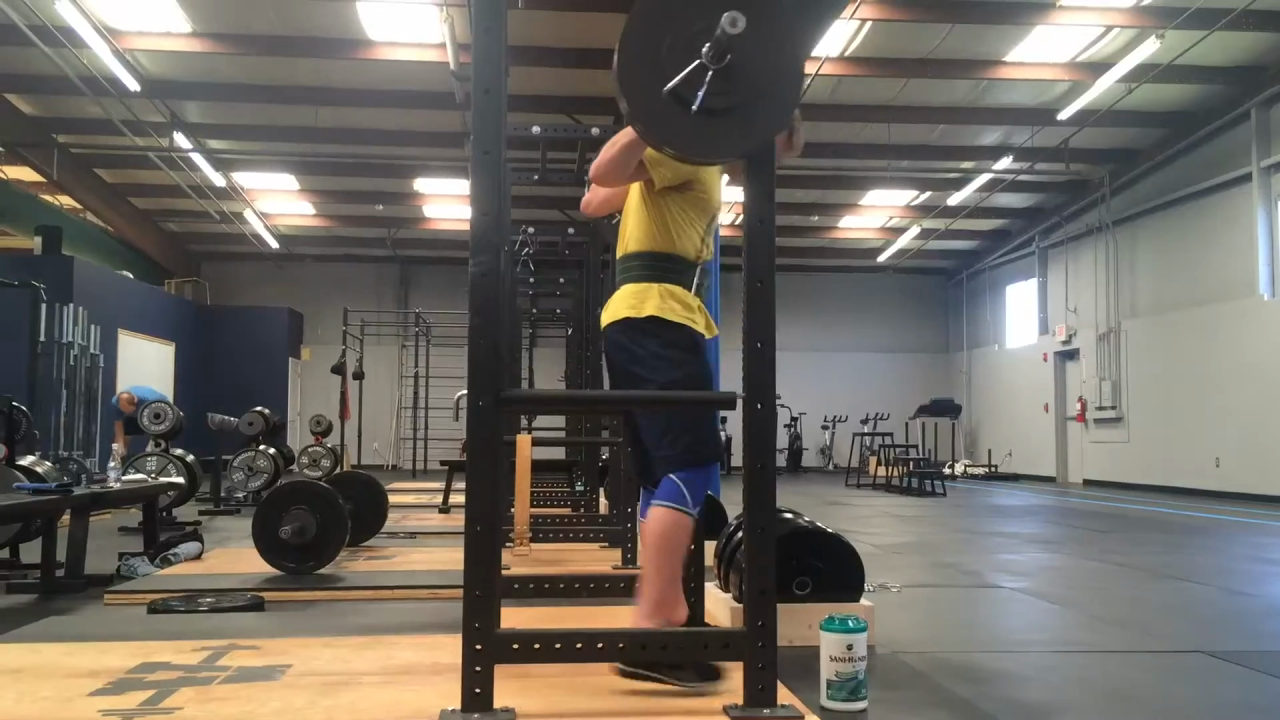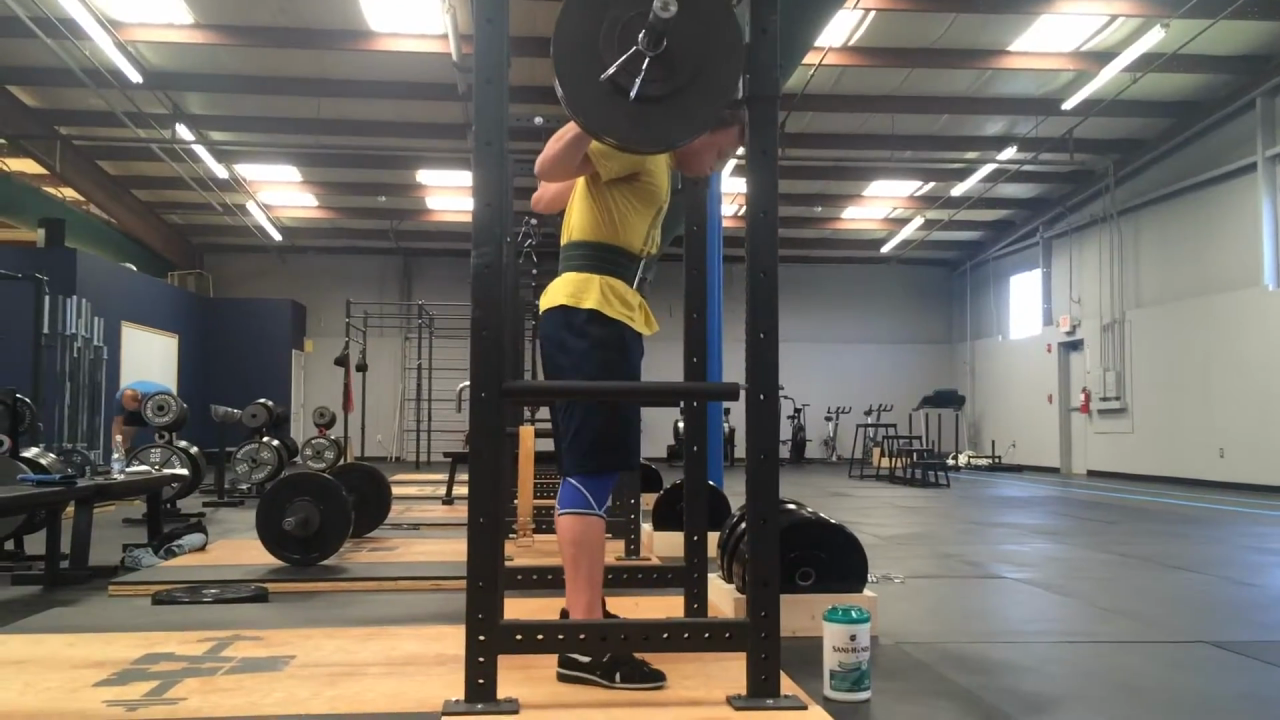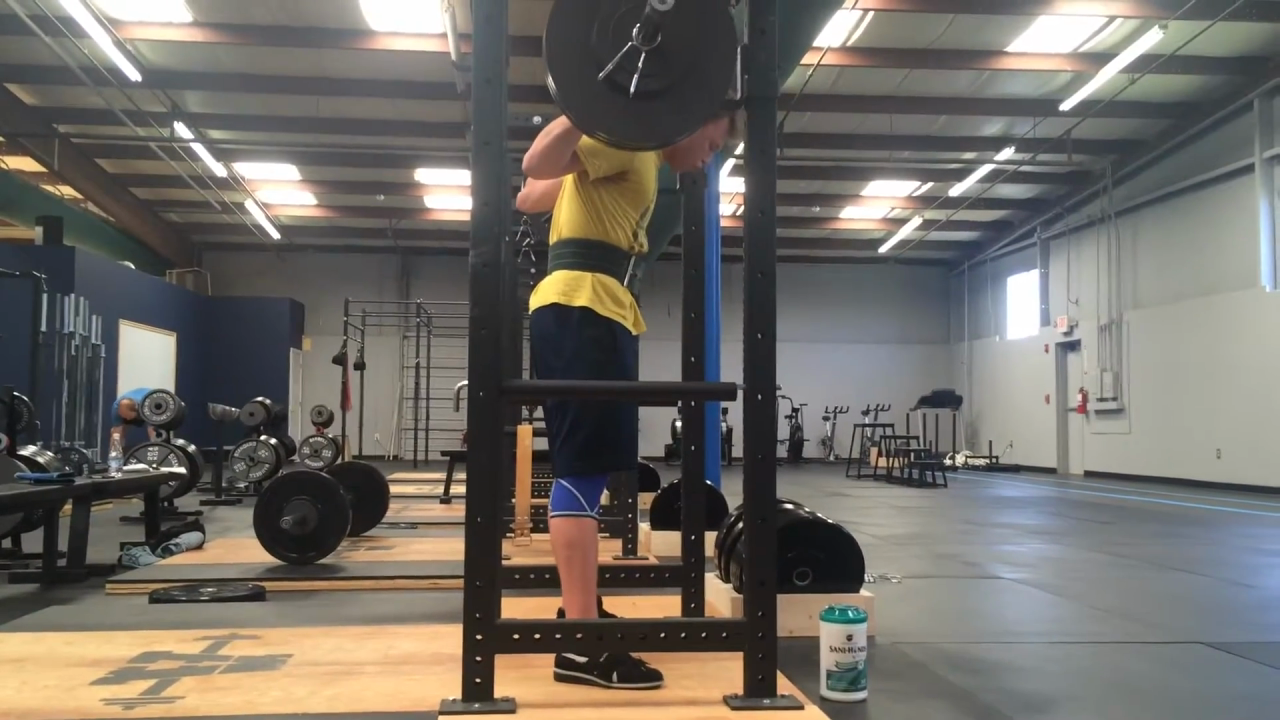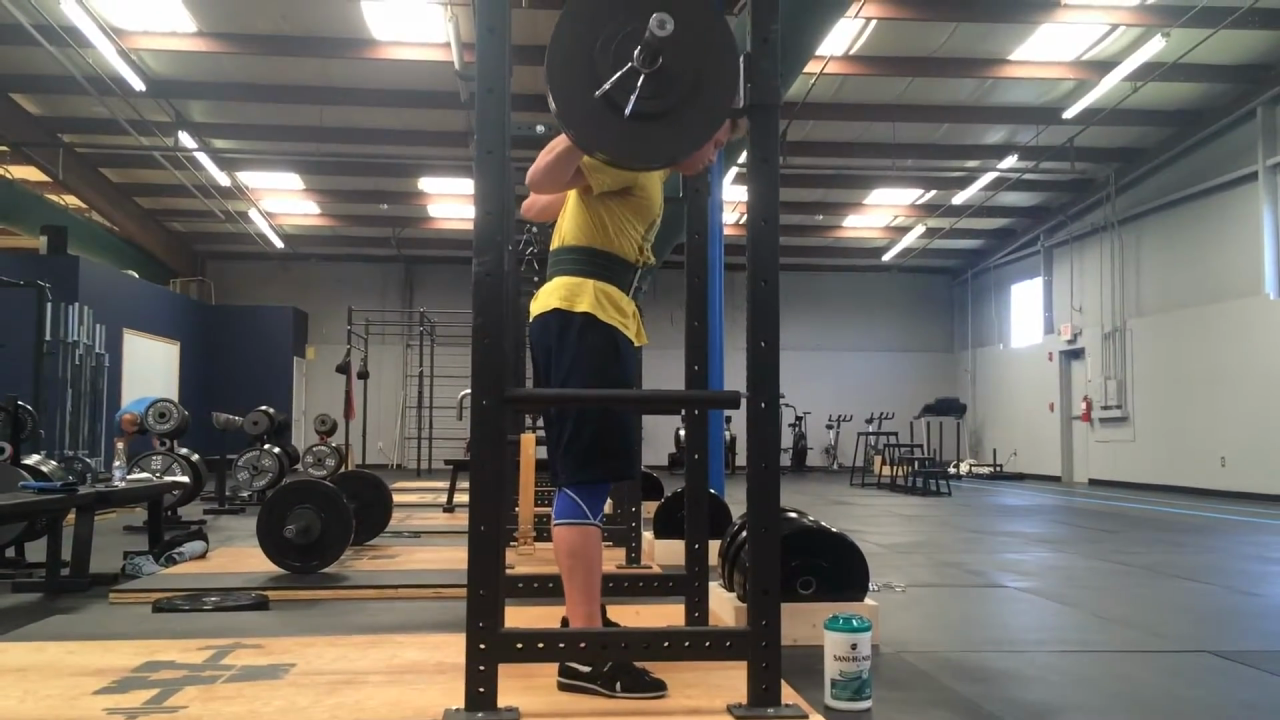
dt=1s
person 1, frame 1
left shoulder: (686, 168)
left elbow: (593, 202)
right elbow: (603, 173)
left hip: (646, 324)
right hip: (656, 322)
left knee: (665, 476)
right knee: (690, 470)
left ankle: (670, 618)
right ankle: (648, 633)
person 1, frame 2
left shoulder: (643, 160)
left elbow: (544, 199)
right elbow: (548, 168)
left hip: (591, 316)
right hip: (591, 313)
left knee: (590, 469)
right knee: (592, 469)
left ankle: (581, 611)
right ankle: (585, 644)
person 1, frame 3
left shoulder: (631, 155)
left elbow: (529, 196)
right elbow: (538, 161)
left hip: (581, 312)
right hip: (582, 309)
left knee: (584, 468)
right knee: (583, 469)
left ankle: (581, 611)
right ankle: (582, 644)
person 1, frame 4
left shoulder: (635, 169)
left elbow: (533, 207)
right elbow: (540, 179)
left hip: (578, 320)
right hip: (582, 316)
left knee: (587, 479)
right knee: (586, 479)
left ankle: (582, 620)
right ankle: (586, 655)
